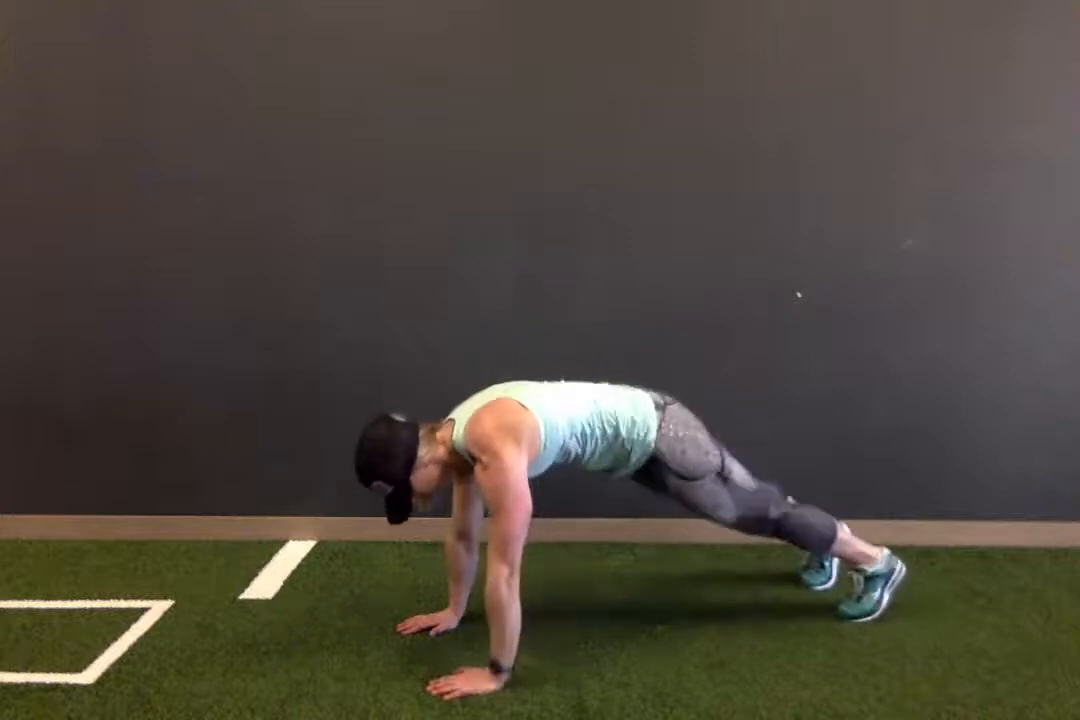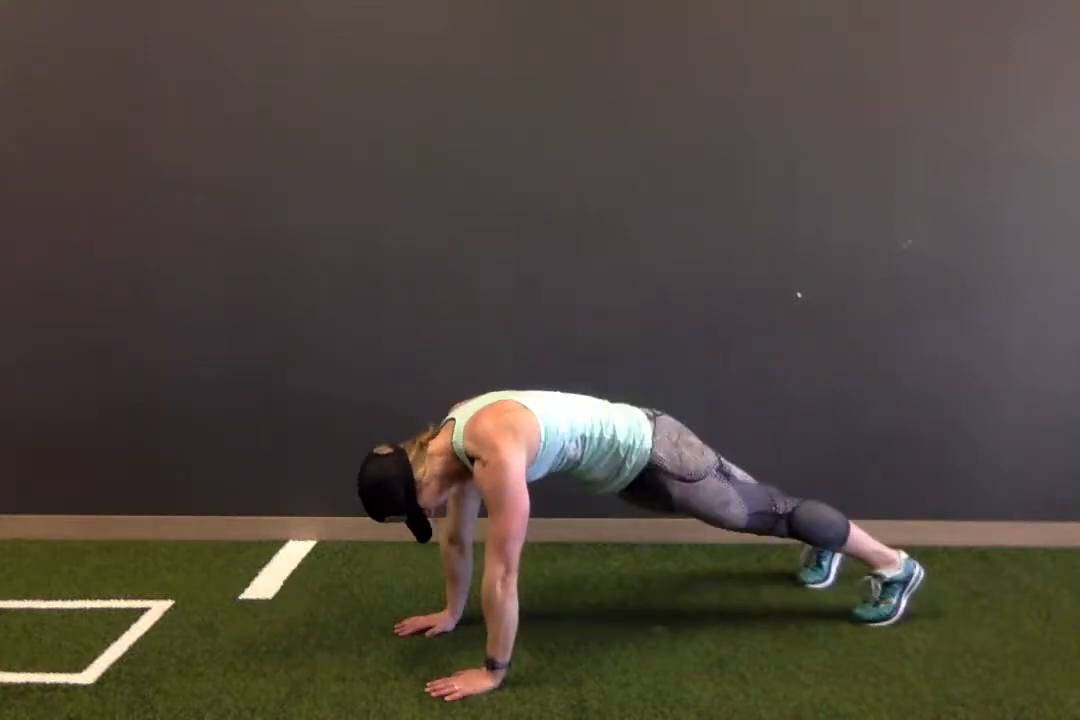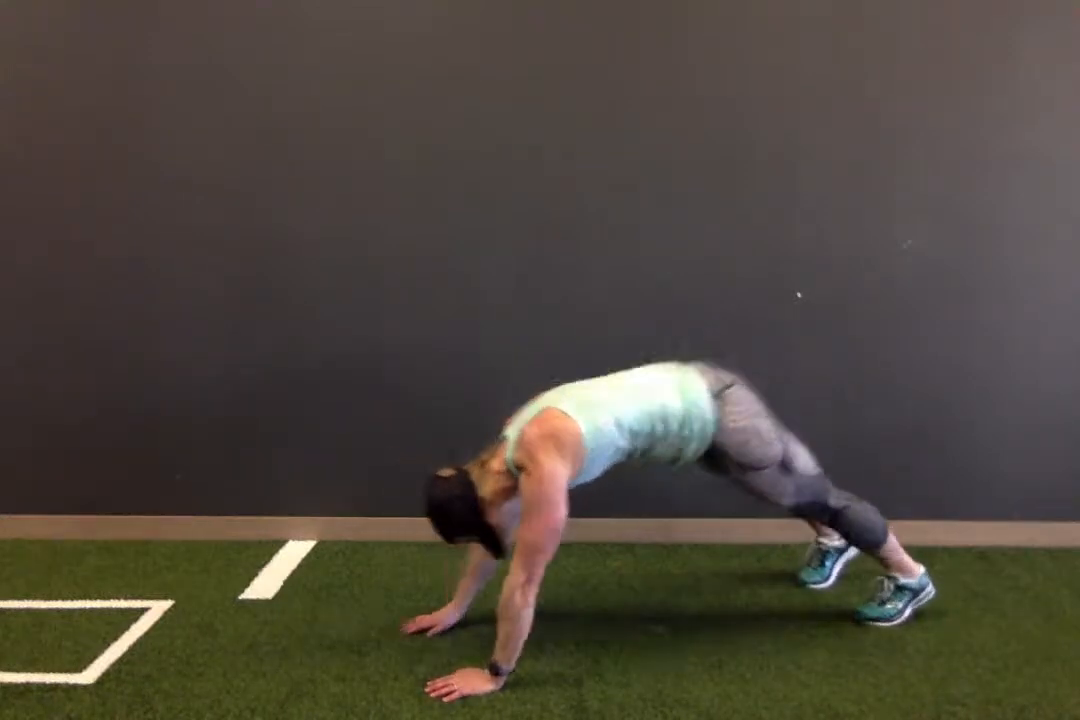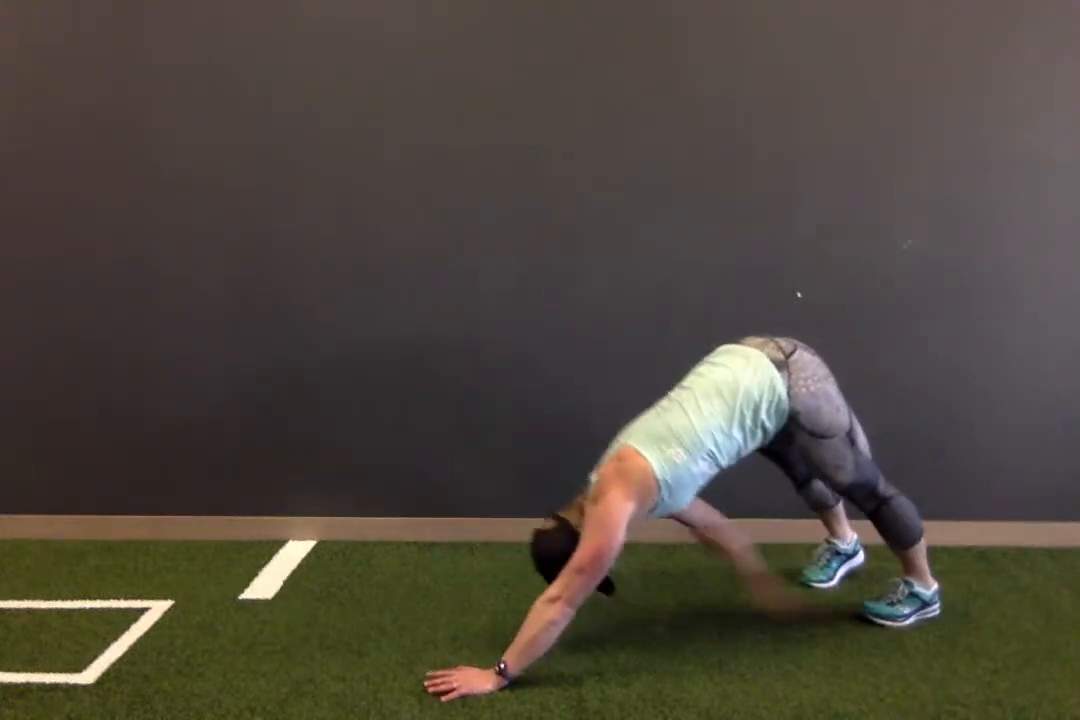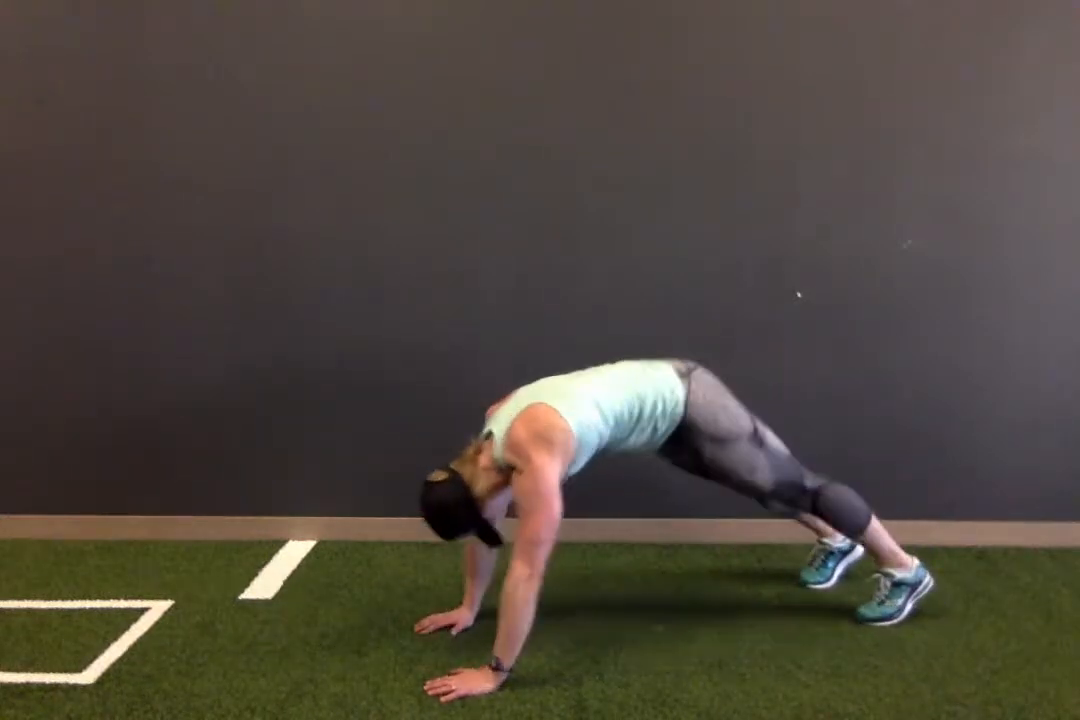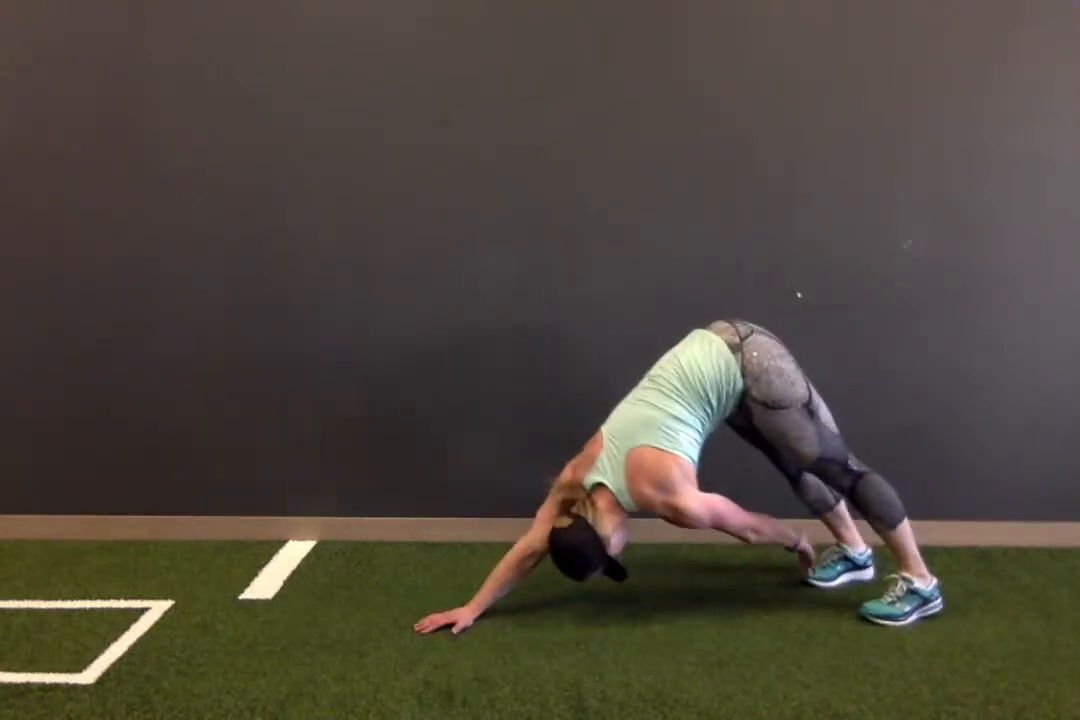
dt=0.7s
person 1, frame 1
left shoulder: (493, 449)
right shoulder: (457, 437)
left elbow: (504, 571)
right elbow: (463, 535)
left wrist: (496, 672)
right wrist: (453, 611)
left hip: (654, 429)
right hip: (634, 412)
left knee: (757, 507)
right knee: (742, 501)
left ankle: (875, 565)
right ankle: (819, 549)
person 1, frame 2
left shoulder: (493, 451)
right shoulder: (453, 440)
left elbow: (501, 571)
right elbow: (457, 538)
left wrist: (493, 670)
right wrist: (451, 612)
left hip: (647, 449)
right hip: (628, 460)
left knee: (760, 510)
right knee: (744, 499)
left ankle: (893, 568)
right ankle: (823, 543)
person 1, frame 3
left shoulder: (544, 463)
right shoulder: (512, 446)
left elbow: (523, 581)
right elbow: (492, 533)
left wrist: (493, 674)
right wrist: (456, 607)
left hip: (716, 412)
right hip: (691, 391)
left knee: (814, 496)
right knee: (792, 488)
left ankle: (910, 578)
right ankle: (831, 546)
person 1, frame 4
left shoulder: (615, 501)
right shoulder: (619, 483)
left elbow: (561, 600)
right elbow: (706, 521)
left wrist: (497, 675)
right wrist: (757, 575)
left hip: (790, 384)
right hip: (753, 365)
left knee: (863, 487)
right knee: (798, 464)
left ankle: (922, 588)
right ankle: (843, 545)
person 1, frame 5
left shoulder: (534, 459)
right shoulder: (492, 436)
left elbow: (527, 573)
right elbow: (481, 524)
left wrist: (493, 671)
right wrist: (468, 608)
left hip: (684, 399)
right hip: (663, 397)
left knee: (794, 483)
right knee: (753, 477)
left ankle: (904, 571)
right ankle: (836, 543)
person 1, frame 6
left shoulder: (661, 495)
right shoulder: (579, 475)
left elbow: (750, 526)
right elbow: (531, 544)
left wrist: (798, 544)
right wrist: (471, 609)
left hip: (747, 362)
right hip: (718, 349)
left knee: (837, 467)
right knee: (791, 458)
left ankle: (919, 582)
right ankle: (853, 552)
